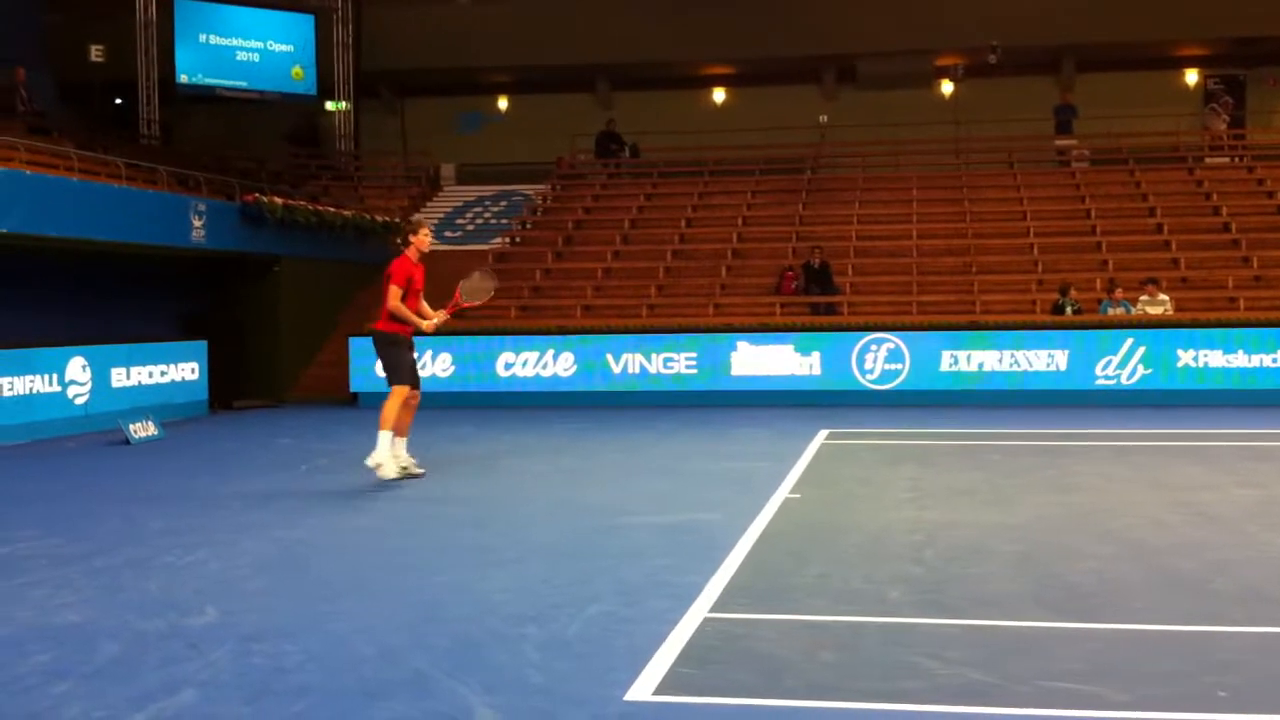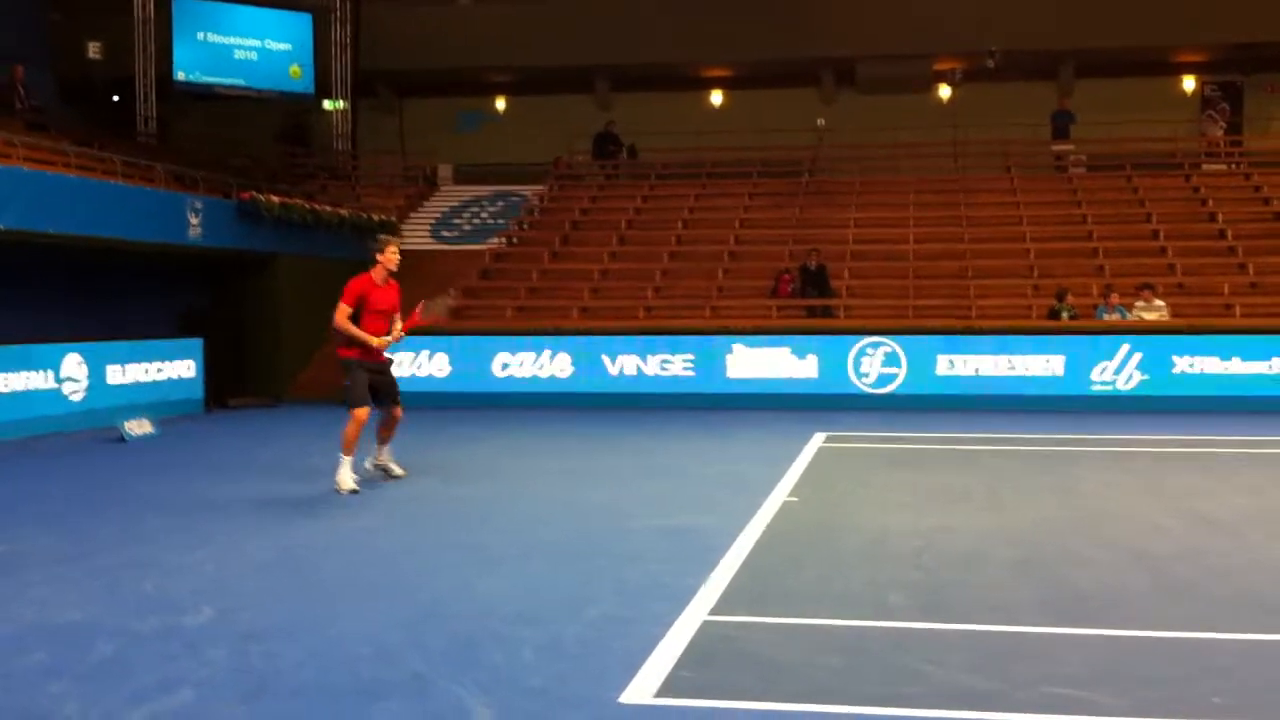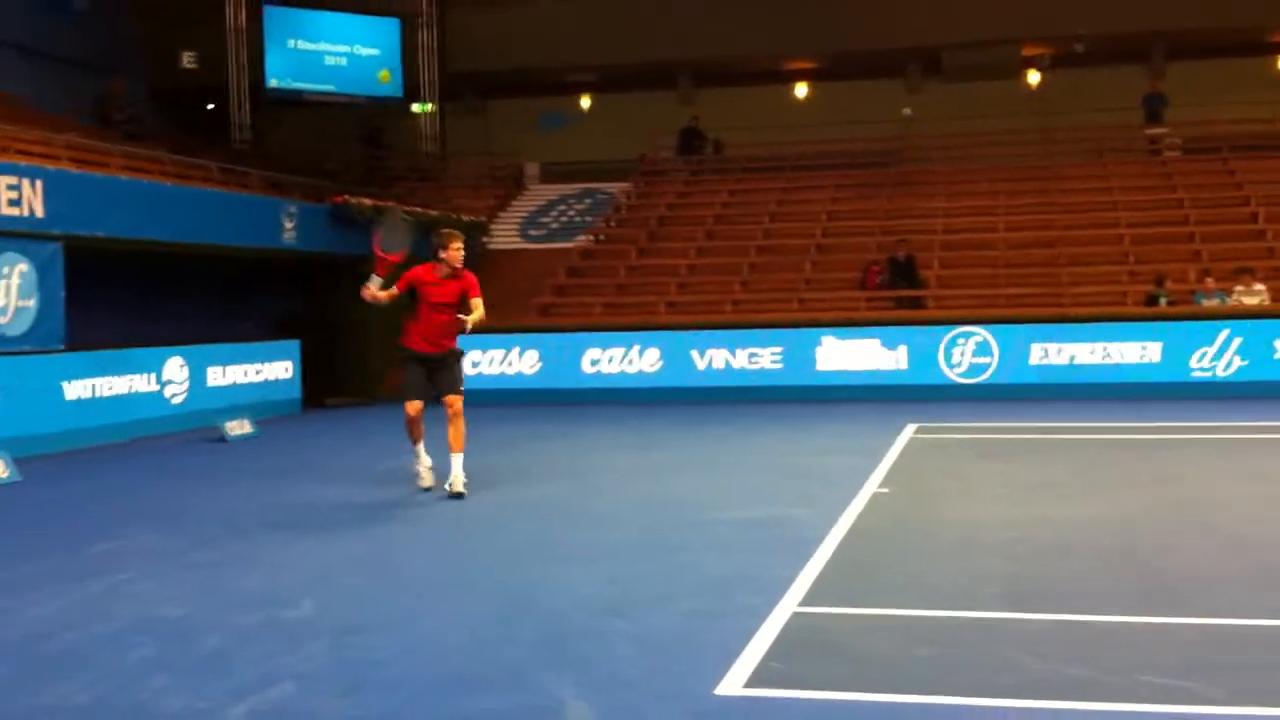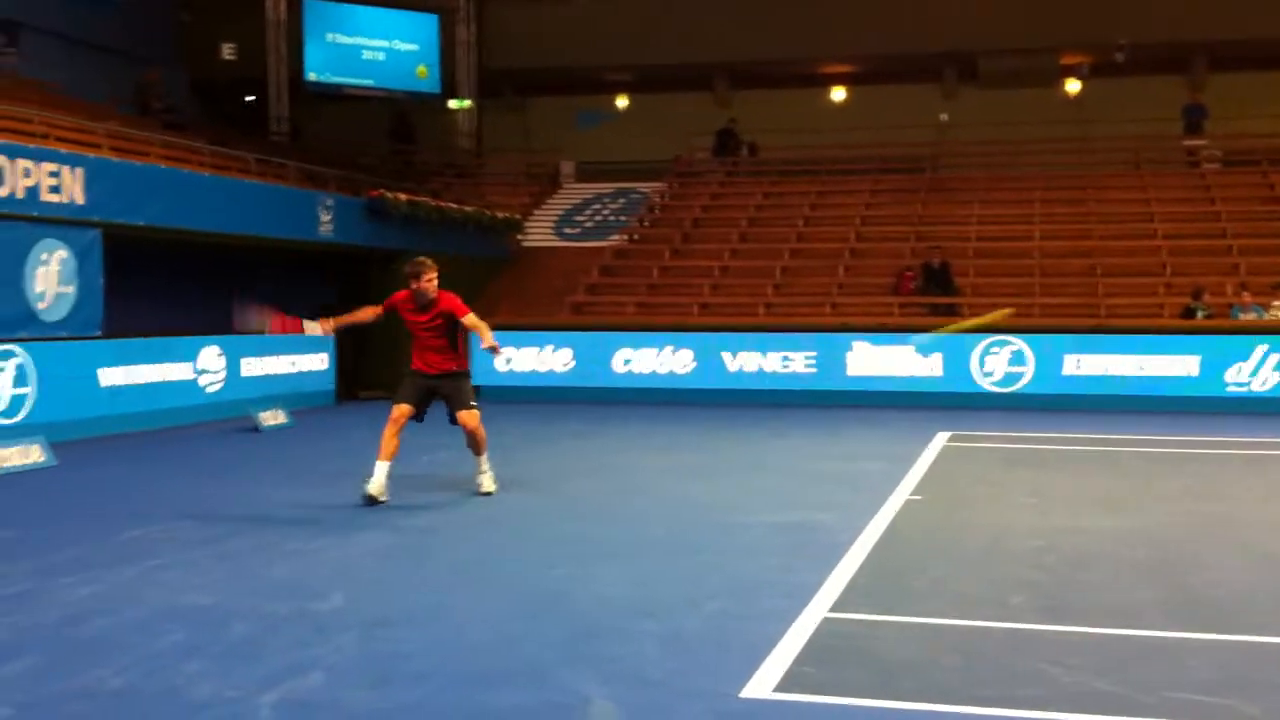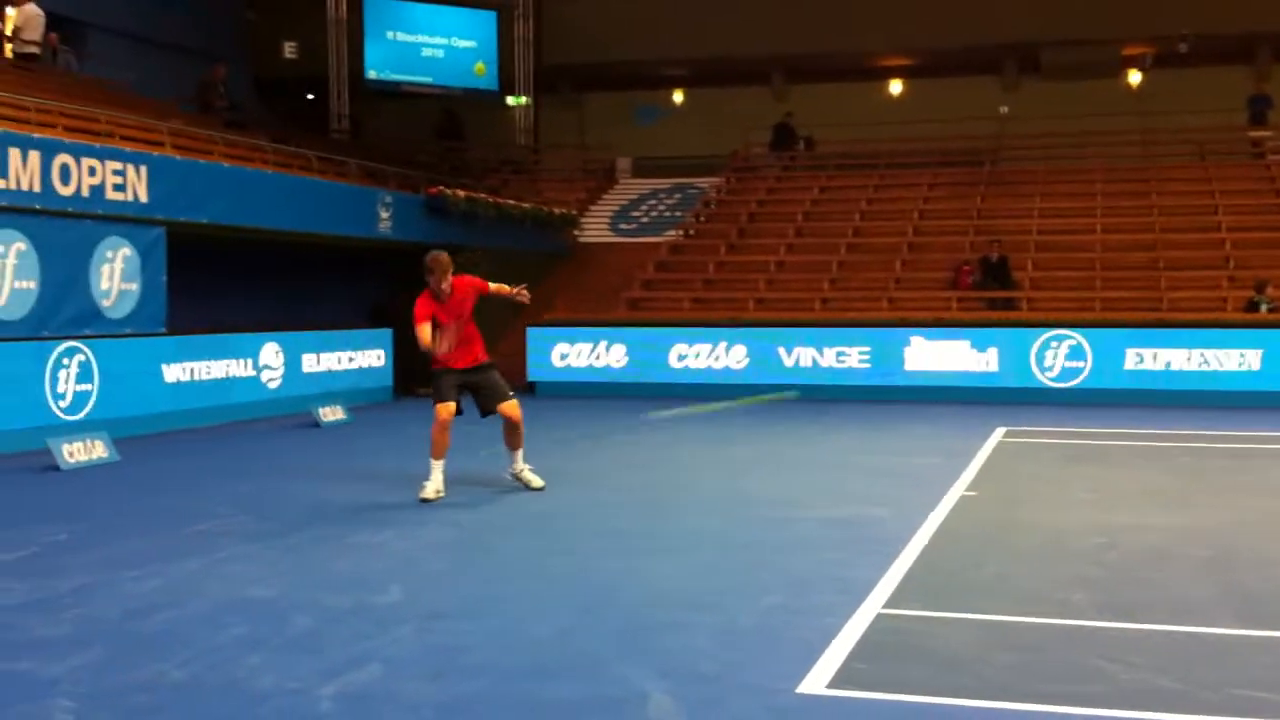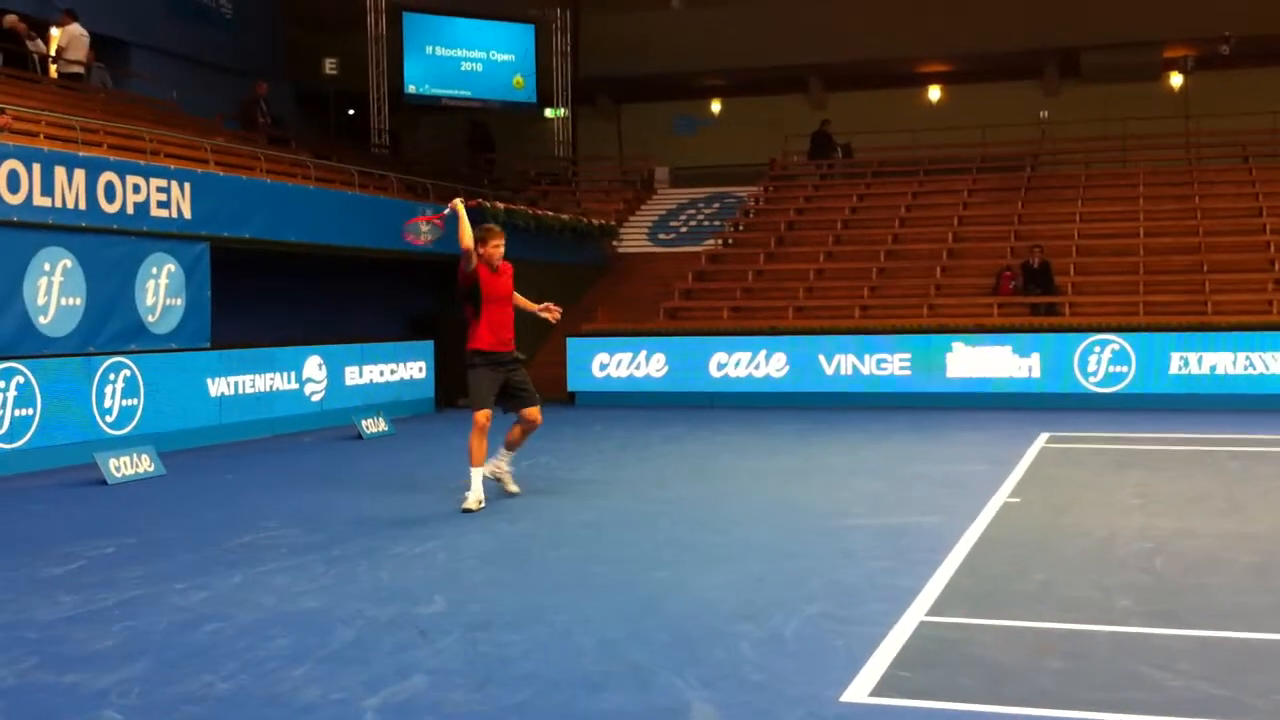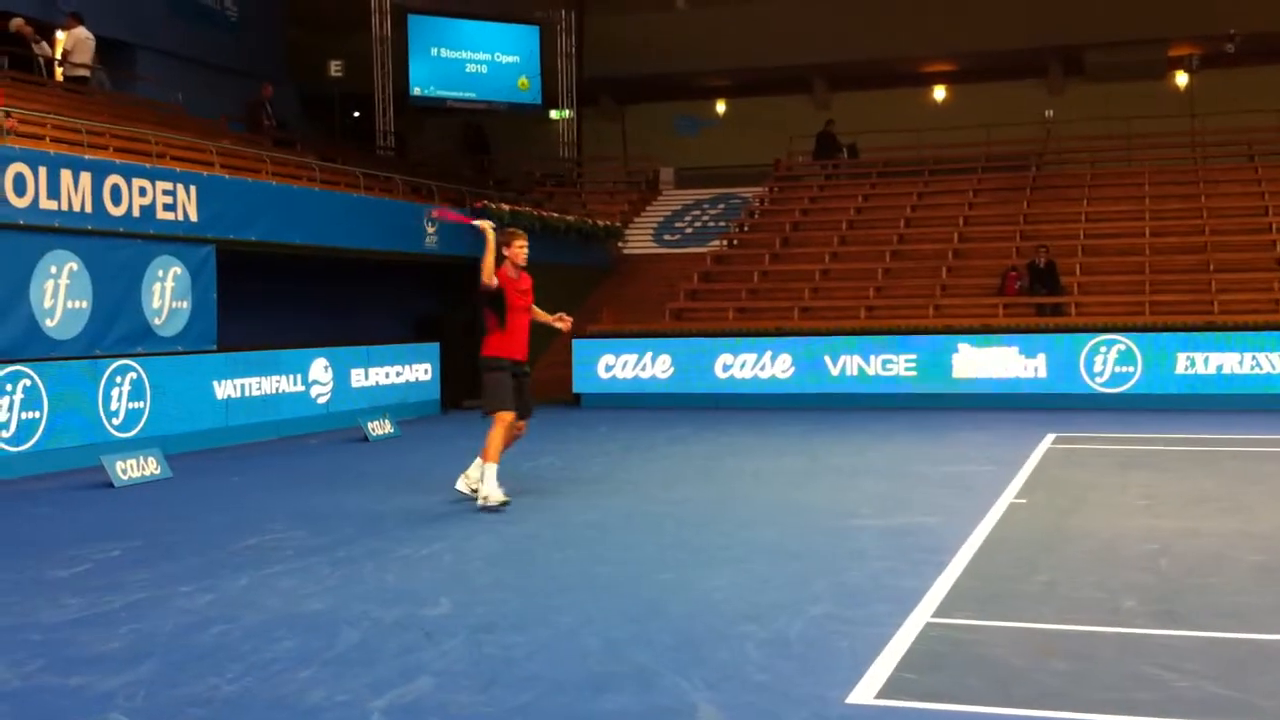
dt=0.3s
person 1, frame 1
left shoulder: (418, 266)
right shoulder: (400, 266)
right elbow: (392, 304)
left wrist: (434, 316)
right wrist: (421, 323)
left hip: (403, 337)
right hip: (391, 336)
left knee: (412, 397)
right knee: (400, 391)
left ankle: (398, 457)
right ankle: (380, 455)
person 1, frame 2
left shoulder: (394, 287)
right shoulder: (358, 284)
left elbow: (395, 319)
right elbow: (339, 321)
left wrist: (396, 331)
right wrist: (370, 339)
left hip: (377, 360)
right hip: (353, 359)
left knee: (395, 414)
right knee: (360, 414)
left ankle: (380, 458)
right ankle: (344, 472)
person 1, frame 3
left shoulder: (468, 279)
right shoulder: (418, 274)
left elbow: (479, 309)
right elbow: (390, 295)
left wrist: (473, 318)
right wrist: (373, 295)
left hip: (447, 353)
right hip: (416, 353)
left knee: (454, 408)
right knee: (412, 411)
left ankle: (456, 476)
right ankle: (422, 460)
person 1, frame 4
left shoulder: (448, 301)
right shoulder: (400, 300)
left elbow: (476, 323)
right elbow: (374, 312)
left wrist: (487, 339)
right wrist: (336, 323)
left hip: (453, 373)
right hip: (420, 372)
left knee: (471, 423)
right knee: (397, 416)
left ankle: (484, 471)
right ankle: (378, 483)
person 1, frame 5
left shoulder: (468, 284)
right shoulder: (423, 305)
left elbow: (494, 287)
right elbow: (424, 342)
left wrist: (512, 293)
right wrist: (437, 347)
left hip: (479, 365)
right hip: (446, 370)
left knee: (513, 415)
right knee: (444, 416)
left ankle: (518, 467)
right ankle: (436, 480)
person 1, frame 6
left shoulder: (506, 269)
right shoulder: (470, 271)
right elbow: (465, 247)
left wrist: (537, 309)
right wrist: (460, 211)
left hip: (509, 358)
right hip: (481, 360)
left knee: (532, 418)
right knee: (481, 420)
left ankle: (498, 465)
right ankle: (476, 490)
person 1, frame 7
left shoulder: (526, 279)
right shoulder: (499, 278)
right elbow: (486, 282)
left wrist: (551, 319)
right wrist: (490, 237)
left hip: (519, 362)
right hip: (496, 361)
left knee: (517, 426)
right knee: (504, 419)
left ankle: (472, 477)
right ankle: (490, 486)
